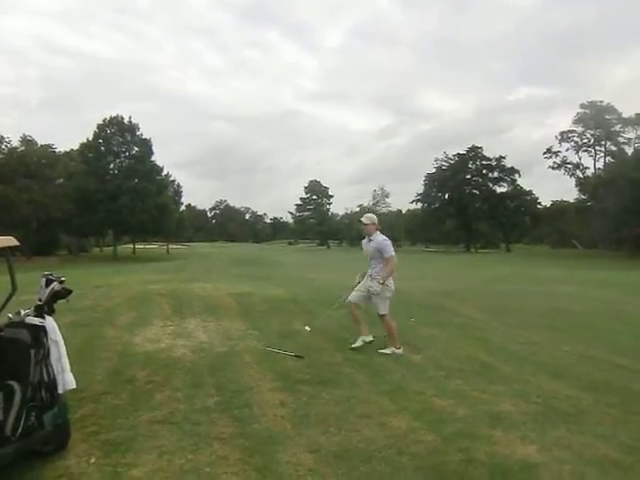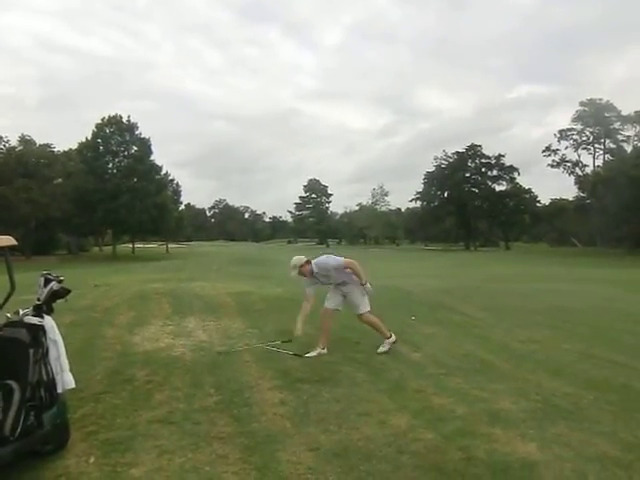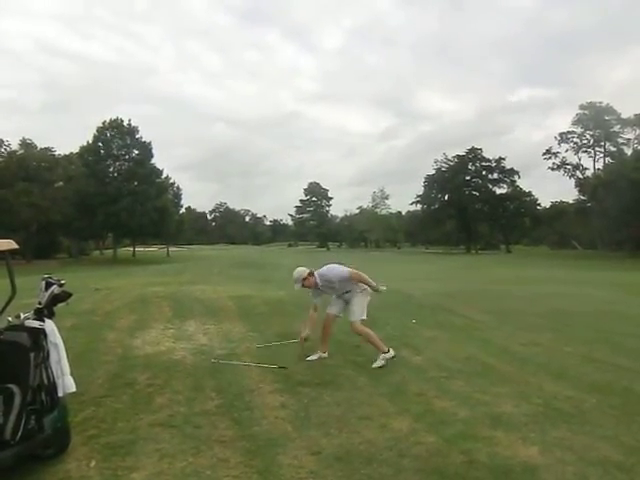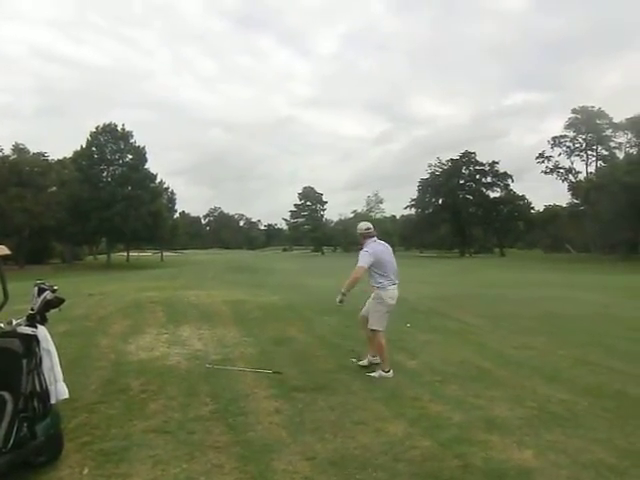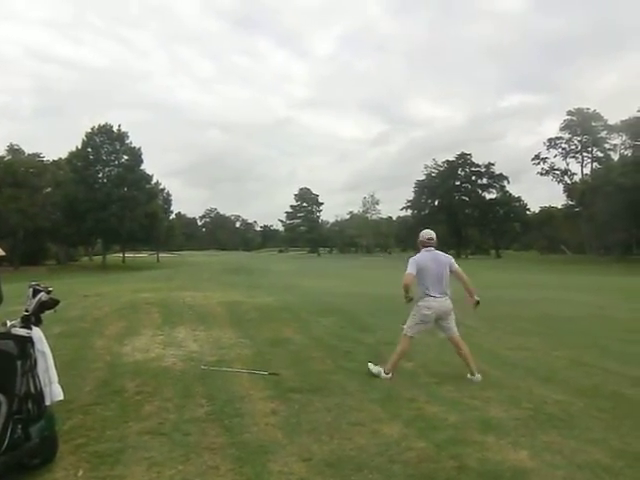
dt=0.5s
person 1, frame 1
left shoulder: (383, 241)
right shoulder: (365, 241)
left elbow: (392, 264)
left wrist: (381, 283)
right wrist: (360, 277)
left hip: (382, 282)
right hip: (369, 279)
left knee: (383, 315)
right knee: (352, 303)
left ankle: (396, 347)
right ankle: (365, 335)
person 1, frame 2
left shoulder: (325, 262)
right shoulder: (310, 278)
left elbow: (352, 263)
right elbow: (307, 302)
left wrist: (364, 283)
right wrist: (299, 324)
left hip: (353, 282)
right hip: (337, 286)
left knee: (363, 316)
right knee: (326, 312)
left ankle: (388, 337)
right ankle: (322, 347)
person 1, frame 3
left shoulder: (329, 273)
right shoulder: (315, 287)
left elbow: (356, 274)
right elbow: (314, 310)
left wrist: (374, 287)
right wrist: (307, 330)
left hip: (358, 291)
left knee: (356, 326)
right knee: (328, 318)
left ankle: (385, 351)
right ankle: (322, 351)
person 1, frame 4
left shoulder: (367, 251)
right shoulder: (385, 246)
left elbow: (356, 275)
left wrist: (342, 293)
left hip: (383, 294)
right hip: (390, 290)
left knee: (376, 330)
right knee: (364, 318)
left ankle: (385, 369)
right ankle: (373, 356)
person 1, frame 5
left shoulder: (416, 259)
right shoulder: (446, 258)
left elbow: (406, 282)
right elbow: (463, 277)
left wrist: (407, 295)
right wrist: (473, 296)
left hip: (426, 305)
right hip: (445, 304)
left knee: (406, 337)
right knee: (455, 338)
left ankle: (386, 371)
right ankle: (474, 373)
